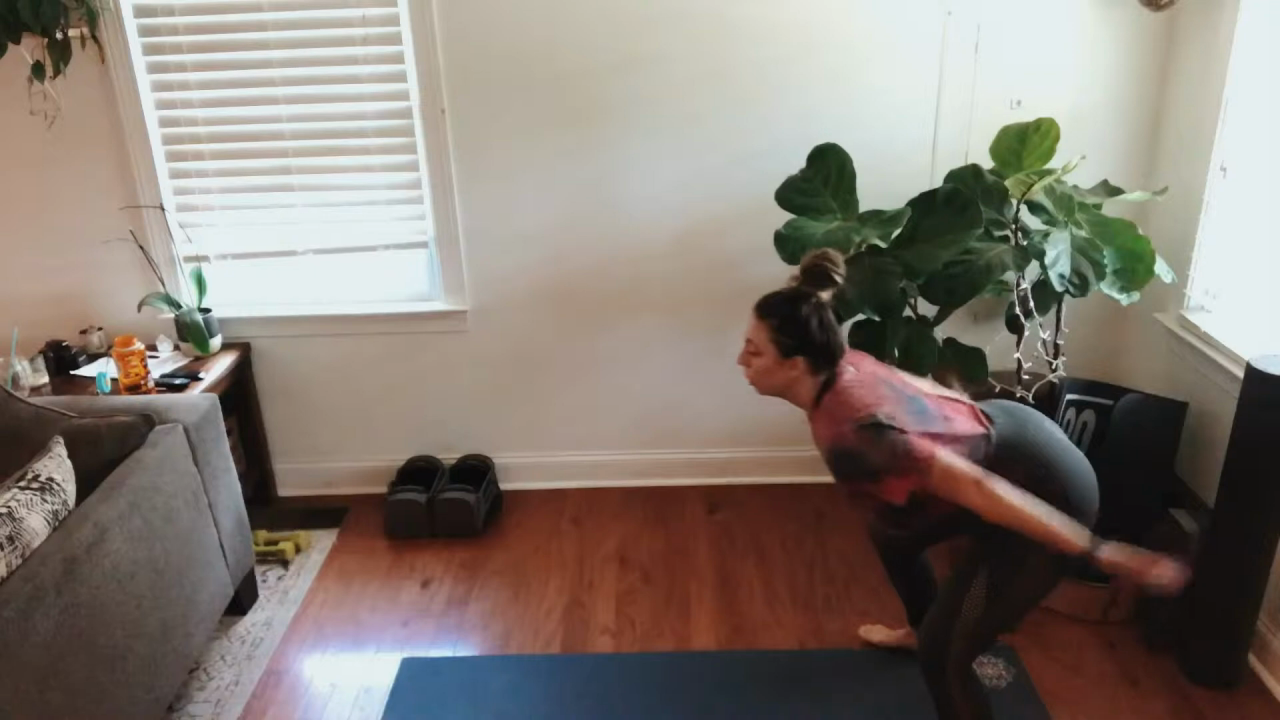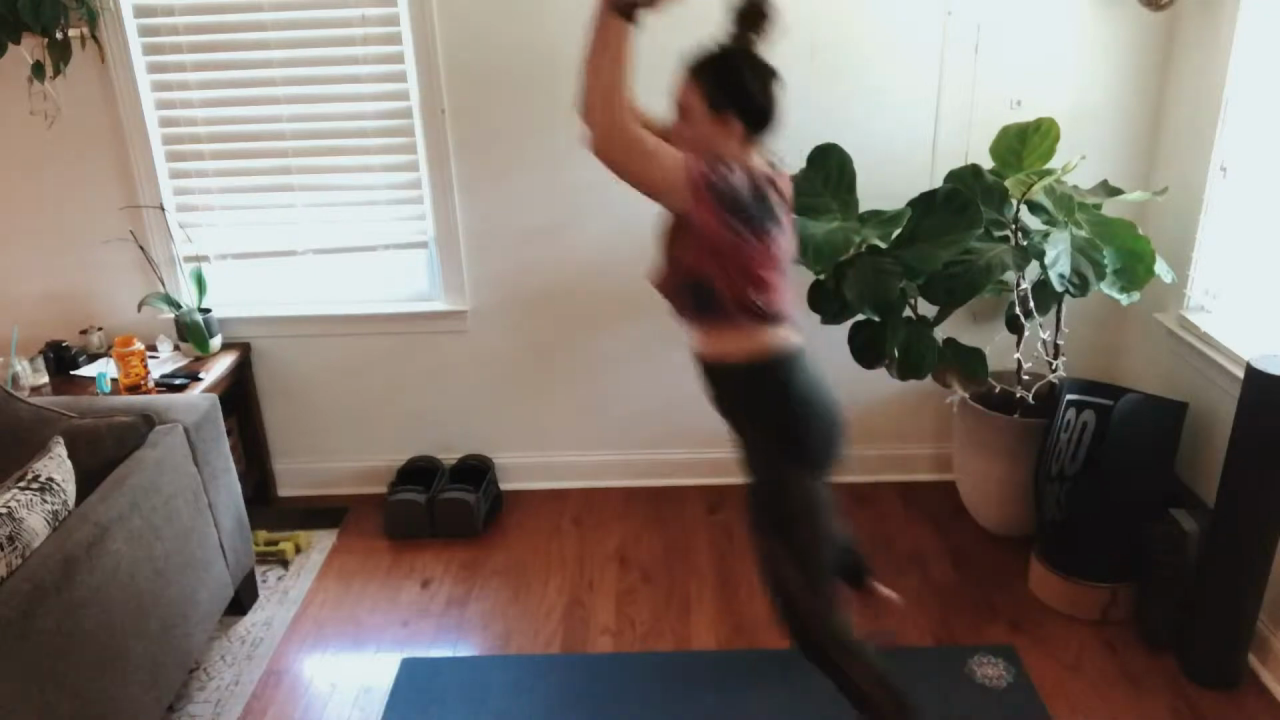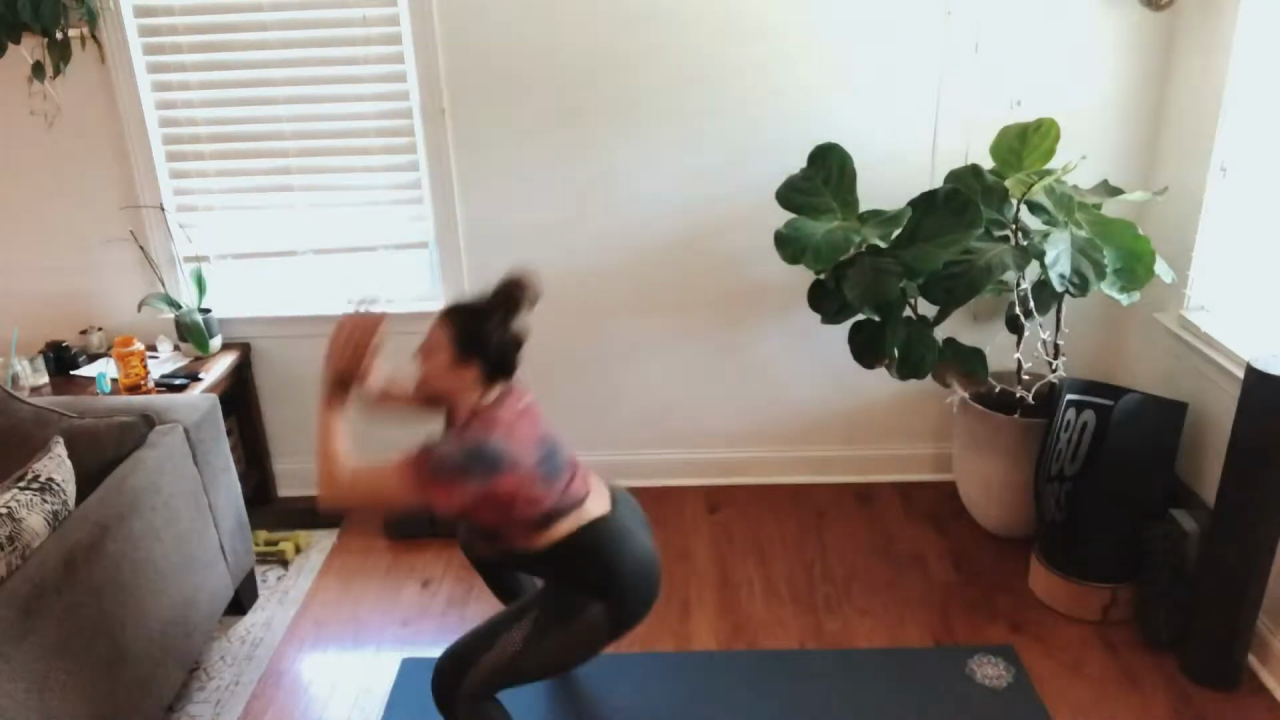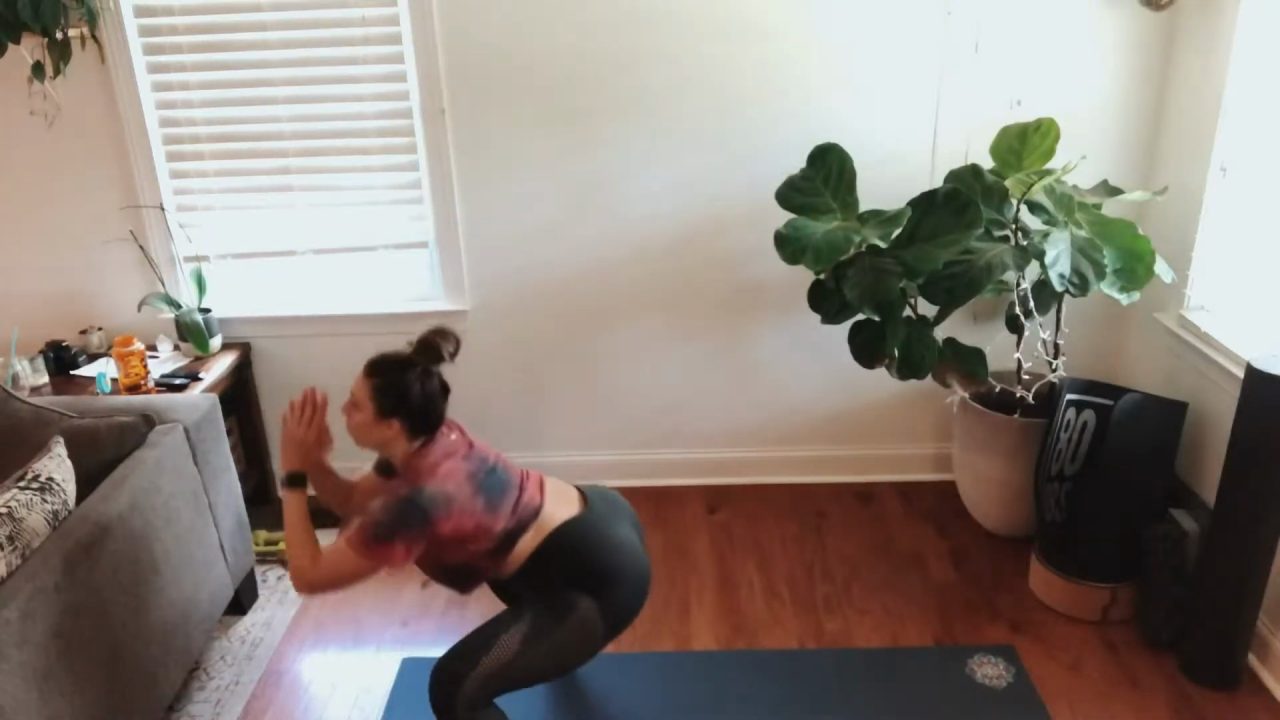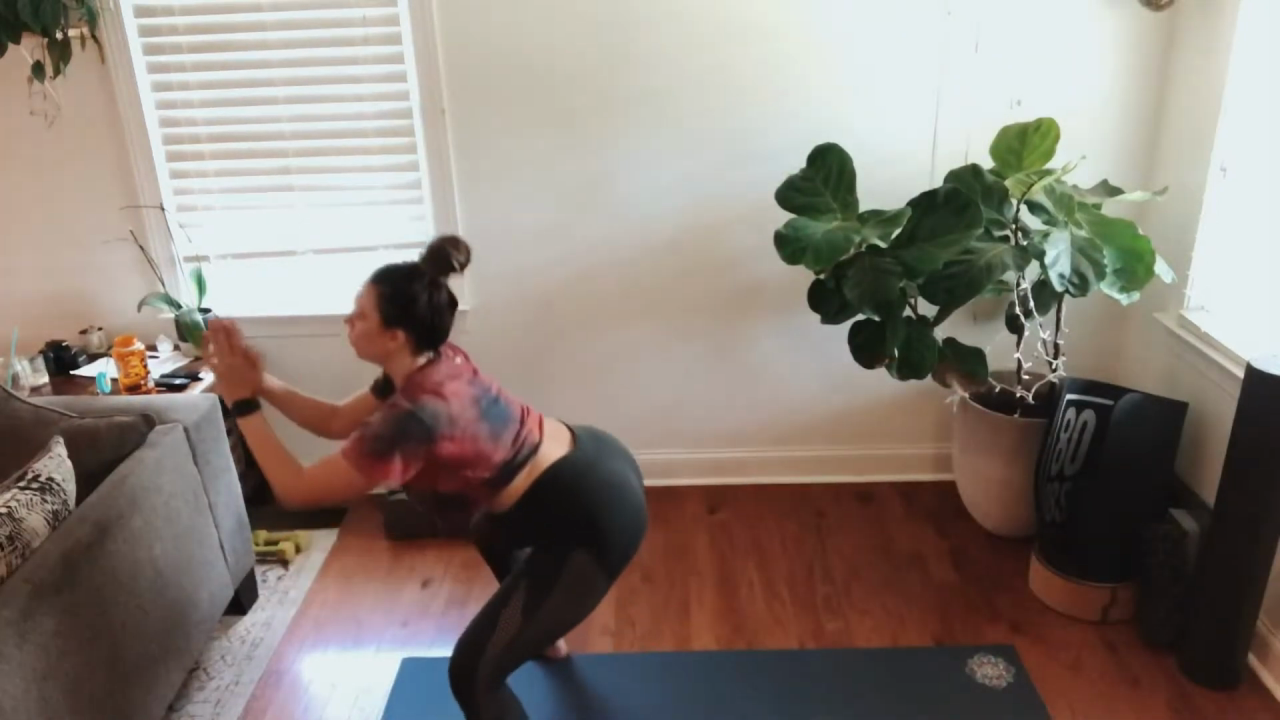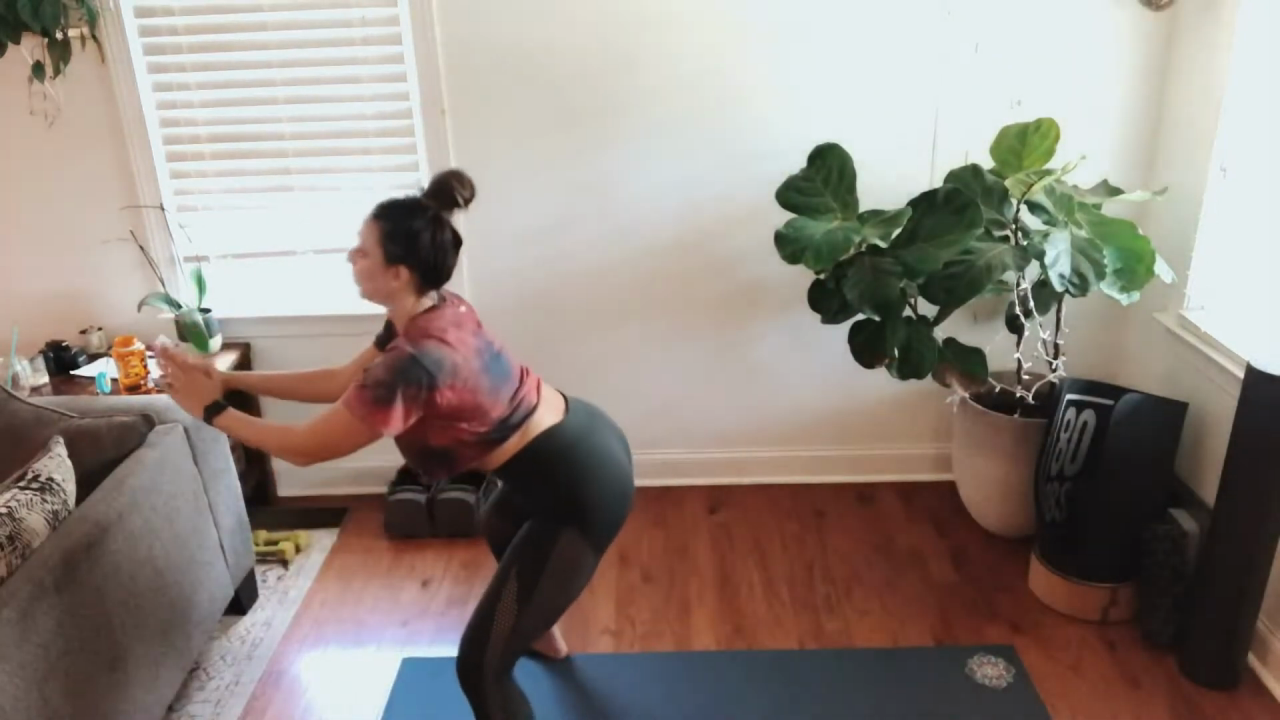
dt=0.5s
person 1, frame 1
left shoulder: (849, 433)
right shoulder: (841, 369)
left elbow: (976, 489)
left wrist: (1097, 552)
left hip: (1047, 491)
right hip: (1008, 427)
left knee: (943, 657)
right knee: (891, 531)
right ankle: (921, 631)
person 1, frame 2
left shoulder: (732, 195)
right shoulder: (740, 175)
left elbow: (609, 138)
right elbow: (613, 121)
left hip: (780, 415)
right hip: (777, 397)
left knee: (809, 618)
right knee: (797, 525)
right ankle: (861, 582)
person 1, frame 3
left shoulder: (470, 453)
right shoulder: (494, 397)
left elbow: (337, 489)
right elbow: (403, 393)
left wrist: (335, 391)
right wrist: (358, 382)
left hip: (611, 578)
right hip: (619, 523)
left knee: (456, 684)
right knee: (480, 543)
right ankle: (539, 641)
person 1, frame 4
left shoulder: (412, 500)
right shoulder: (434, 440)
left elbow: (308, 576)
right elbow: (350, 500)
left wrist: (294, 476)
right wrist: (313, 462)
left hip: (604, 578)
right ankle: (547, 645)
person 1, frame 5
left shoulder: (413, 419)
right shoulder: (435, 363)
left elbow: (297, 489)
right elbow: (337, 420)
left wrist: (243, 405)
right wrist: (261, 382)
left hip: (595, 518)
right hip: (596, 461)
left knee: (473, 673)
right knee: (491, 535)
right ankle: (543, 629)
person 1, frame 6
left shoulder: (415, 362)
right shoulder: (435, 312)
left elbow: (309, 447)
right elbow: (344, 382)
left wrist: (213, 413)
right wrist: (231, 379)
left hip: (582, 487)
right hip: (587, 440)
left knee: (480, 666)
right knee: (501, 528)
right ankle: (543, 633)
